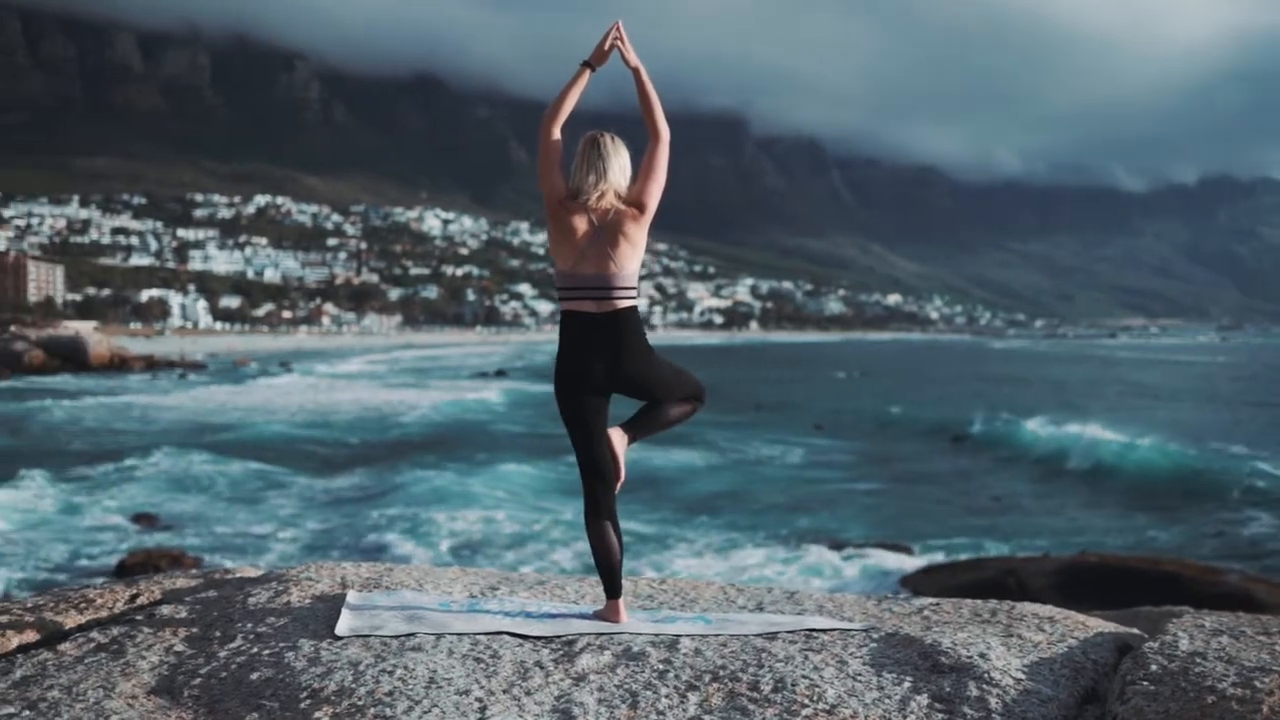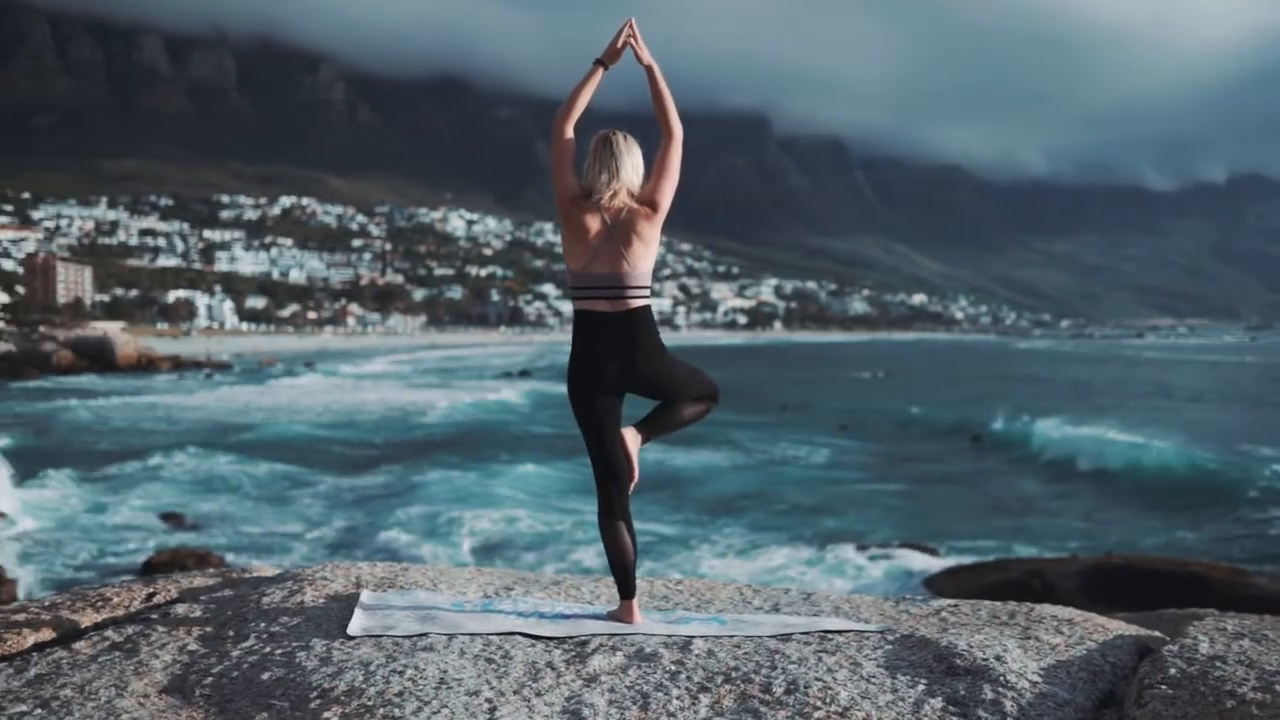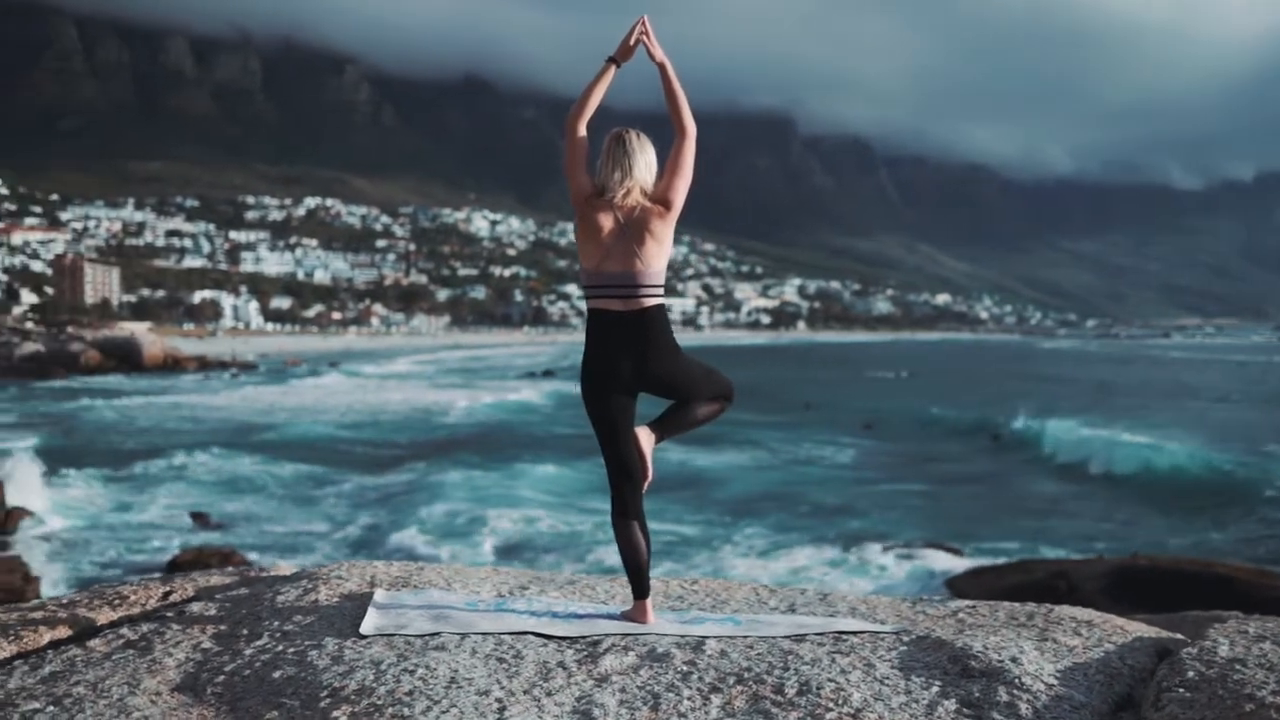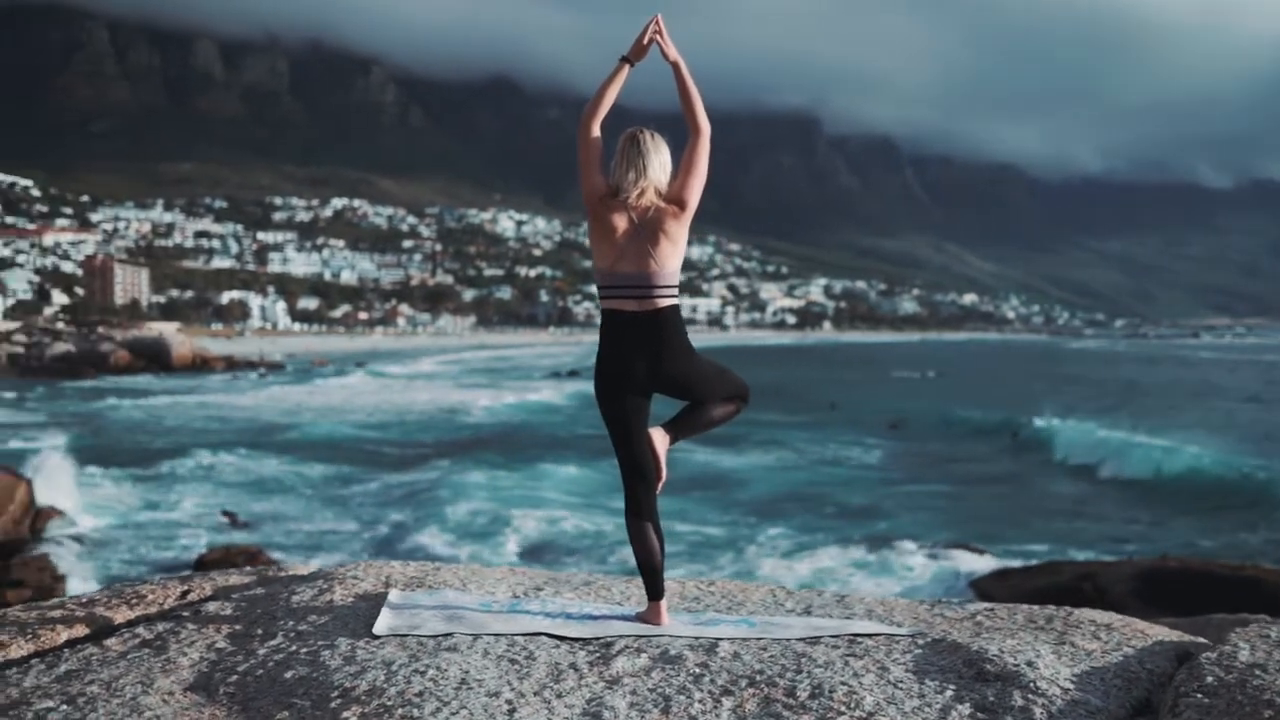
dt=0.3s
person 1, frame 1
left shoulder: (561, 214)
right shoulder: (637, 216)
left elbow: (550, 129)
right elbow: (662, 135)
left wrist: (591, 64)
right wrist: (634, 65)
left hip: (576, 358)
right hip: (627, 352)
left knee: (597, 487)
right knee: (692, 393)
left ankle: (615, 605)
right ankle: (626, 434)
person 1, frame 2
left shoulder: (573, 213)
right shoulder: (649, 214)
left elbow: (562, 128)
right elbow: (674, 134)
left wrist: (604, 62)
right wrist: (648, 62)
left hip: (589, 358)
right hip: (640, 352)
left knee: (611, 488)
right knee: (705, 392)
left ankle: (629, 606)
right ankle: (639, 435)
person 1, frame 3
left shoulder: (586, 212)
right shoulder: (662, 212)
left elbow: (575, 126)
right elbow: (687, 131)
left wrist: (616, 60)
right wrist: (659, 60)
left hip: (602, 357)
right hip: (653, 351)
left knee: (624, 487)
right knee: (720, 391)
left ankle: (642, 605)
right ankle: (653, 434)
person 1, frame 4
left shoulder: (600, 212)
right shoulder: (677, 213)
left elbow: (588, 127)
right elbow: (702, 132)
left wrist: (629, 60)
right wrist: (674, 59)
left hip: (616, 358)
right hip: (667, 351)
left knee: (638, 489)
right knee: (736, 393)
left ankle: (656, 608)
right ankle: (667, 435)
